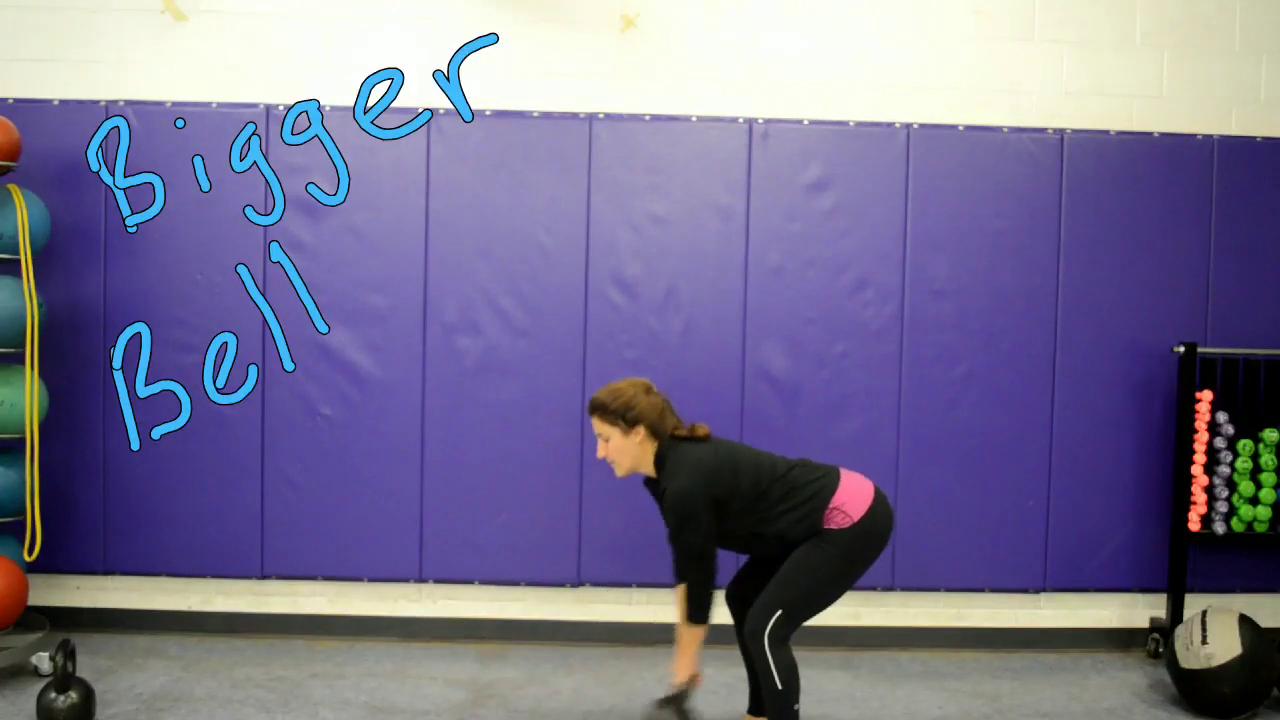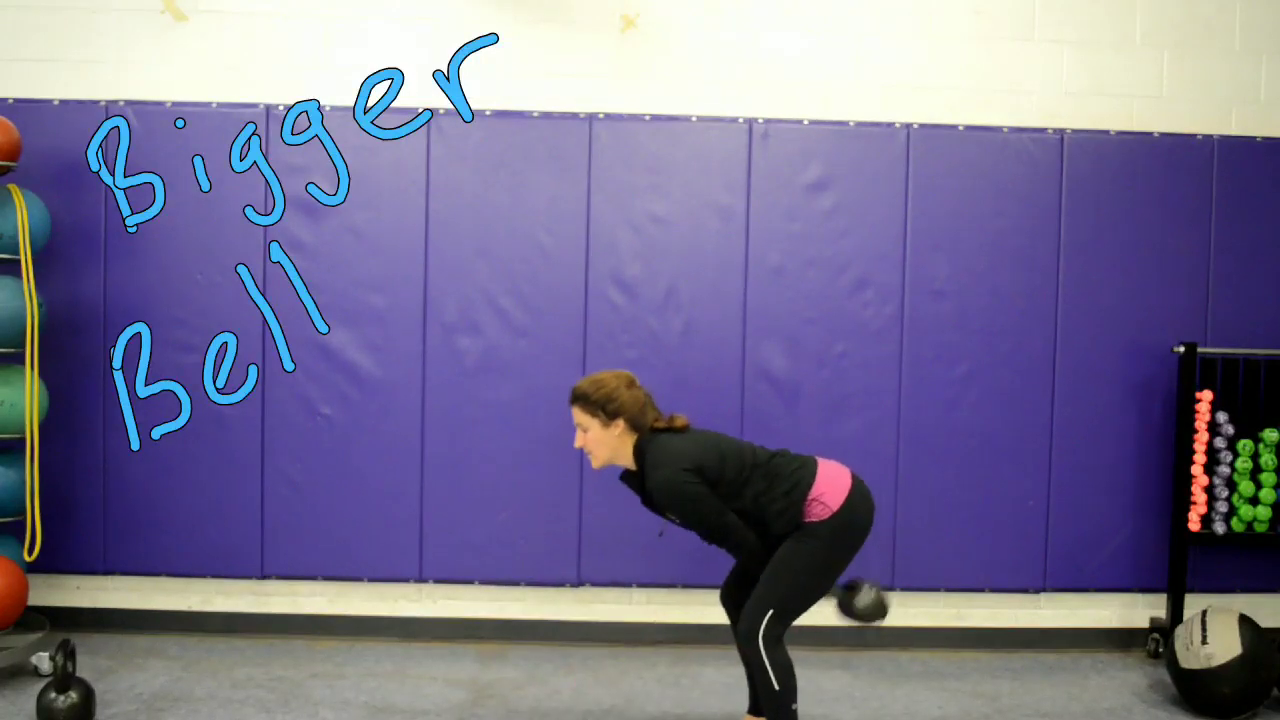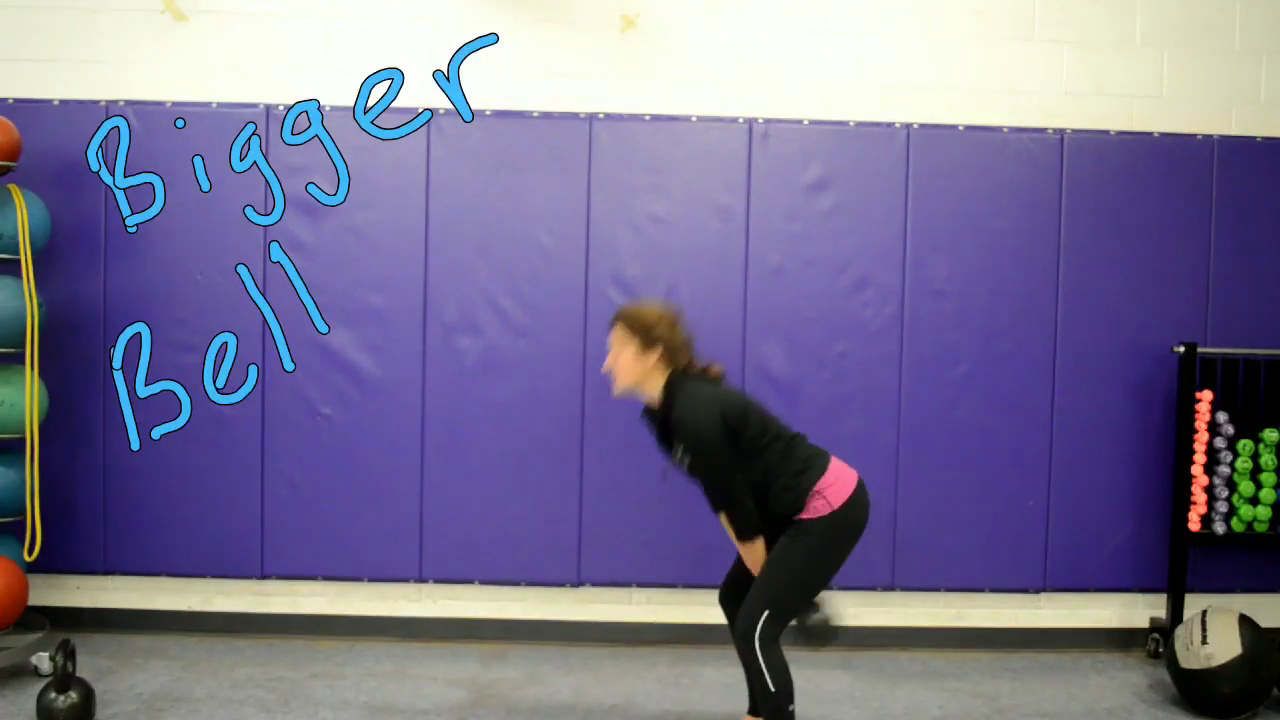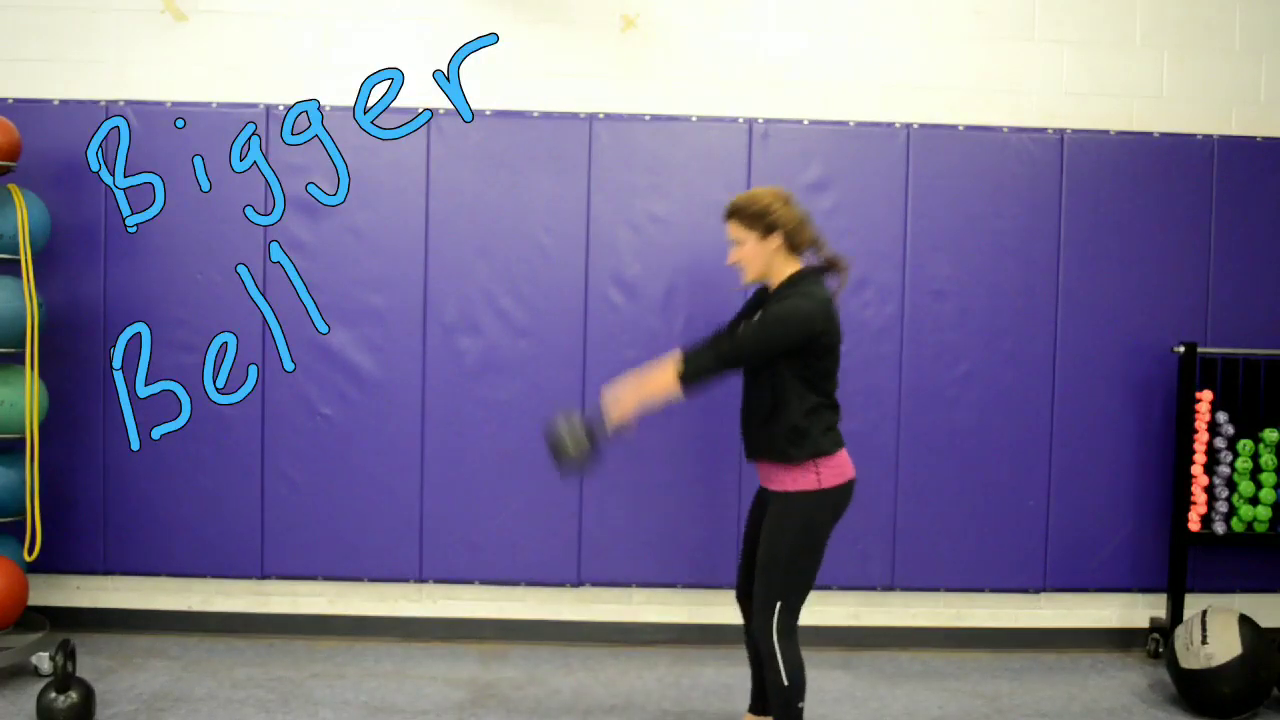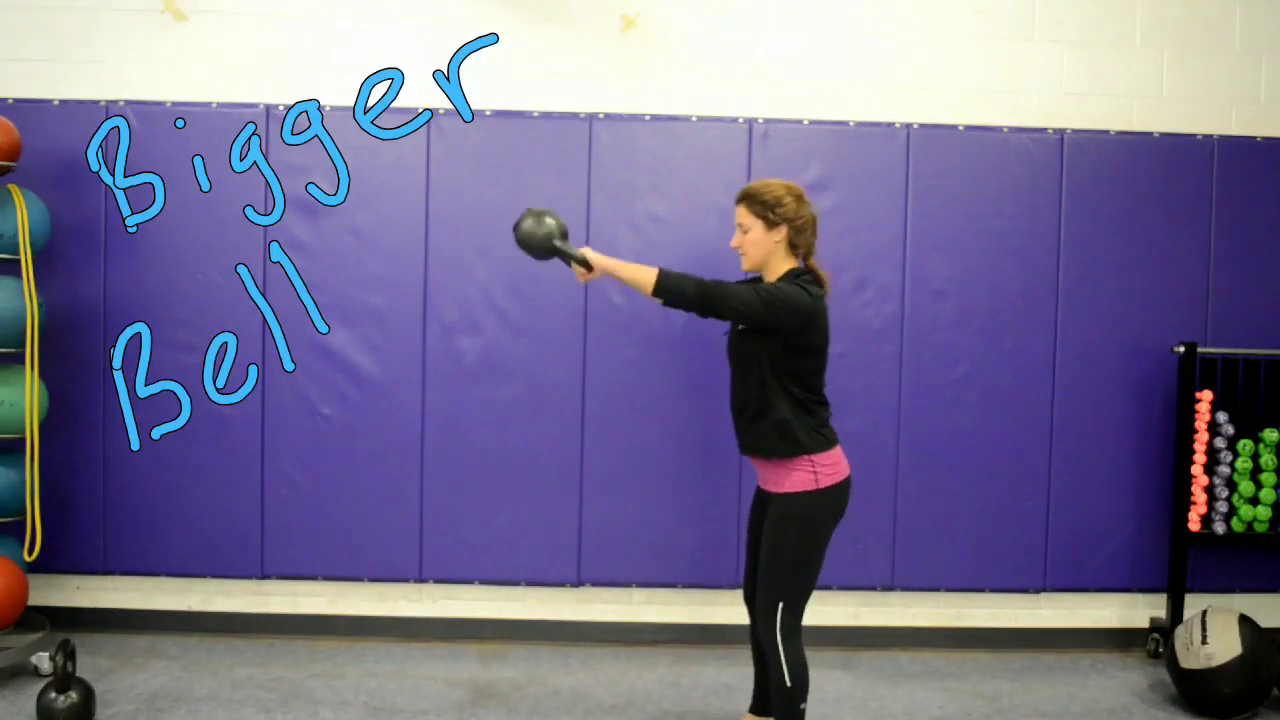
dt=0.3s
person 1, frame 1
left shoulder: (686, 483)
right shoulder: (673, 466)
left elbow: (700, 575)
right elbow: (689, 566)
left wrist: (687, 658)
right wrist: (685, 648)
left hip: (853, 520)
right hip: (829, 513)
left knee: (766, 627)
right knee: (743, 598)
person 1, frame 2
left shoulder: (669, 475)
right shoulder: (654, 459)
left elbow: (736, 537)
right elbow: (734, 529)
left wrist: (781, 584)
left hip: (835, 510)
right hip: (813, 503)
left knee: (757, 627)
right knee: (738, 598)
person 1, frame 3
left shoulder: (696, 414)
right shoulder: (671, 408)
left elbow: (734, 499)
right elbow: (725, 496)
left wrist: (763, 570)
right wrist: (761, 568)
left hip: (830, 508)
right hip: (806, 504)
left knee: (756, 628)
right knee: (735, 598)
person 1, frame 4
left shoulder: (805, 308)
right shoulder: (775, 301)
left elbow: (719, 361)
right elbow: (708, 352)
left wrist: (632, 400)
right wrist: (633, 389)
left hip: (813, 485)
right hip: (784, 479)
left knee: (773, 618)
right knee: (752, 599)
person 1, frame 5
left shoulder: (793, 303)
right shoulder: (769, 294)
left elbow: (701, 295)
right elbow: (706, 295)
left wrist: (606, 263)
right wrist: (604, 266)
left hip: (809, 483)
right hip: (779, 479)
left knee: (777, 618)
right knee: (759, 600)
